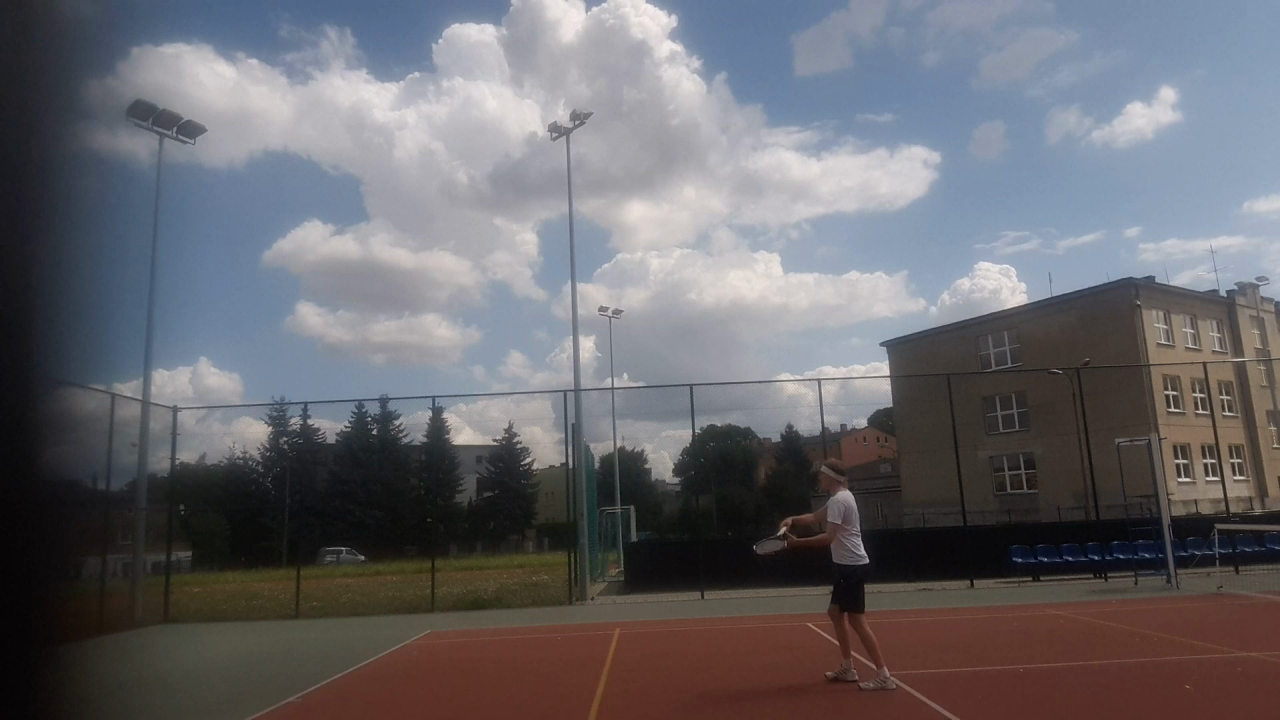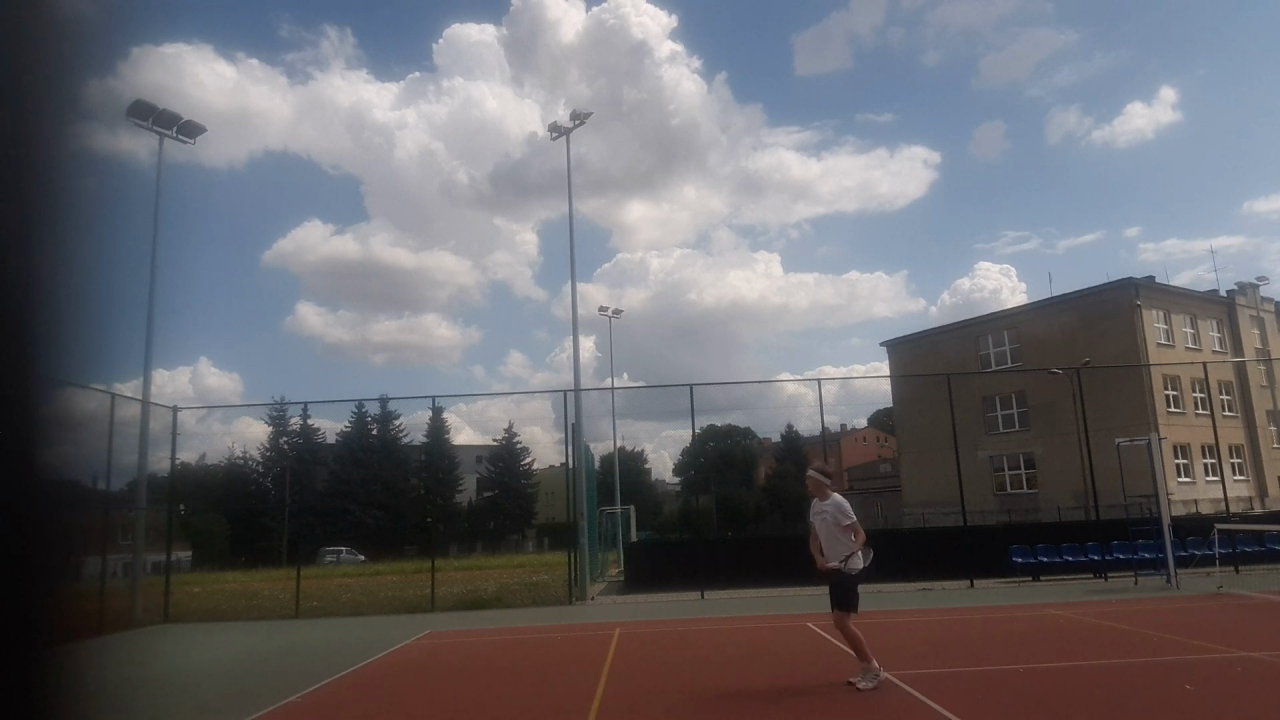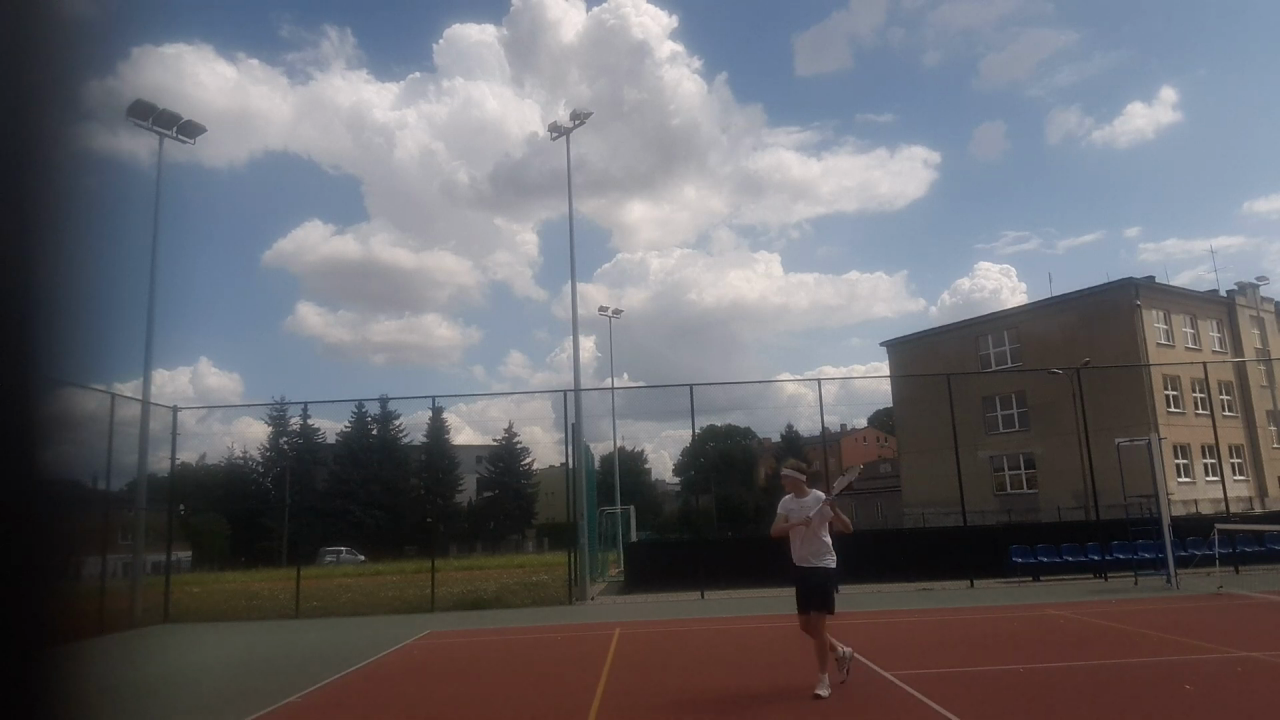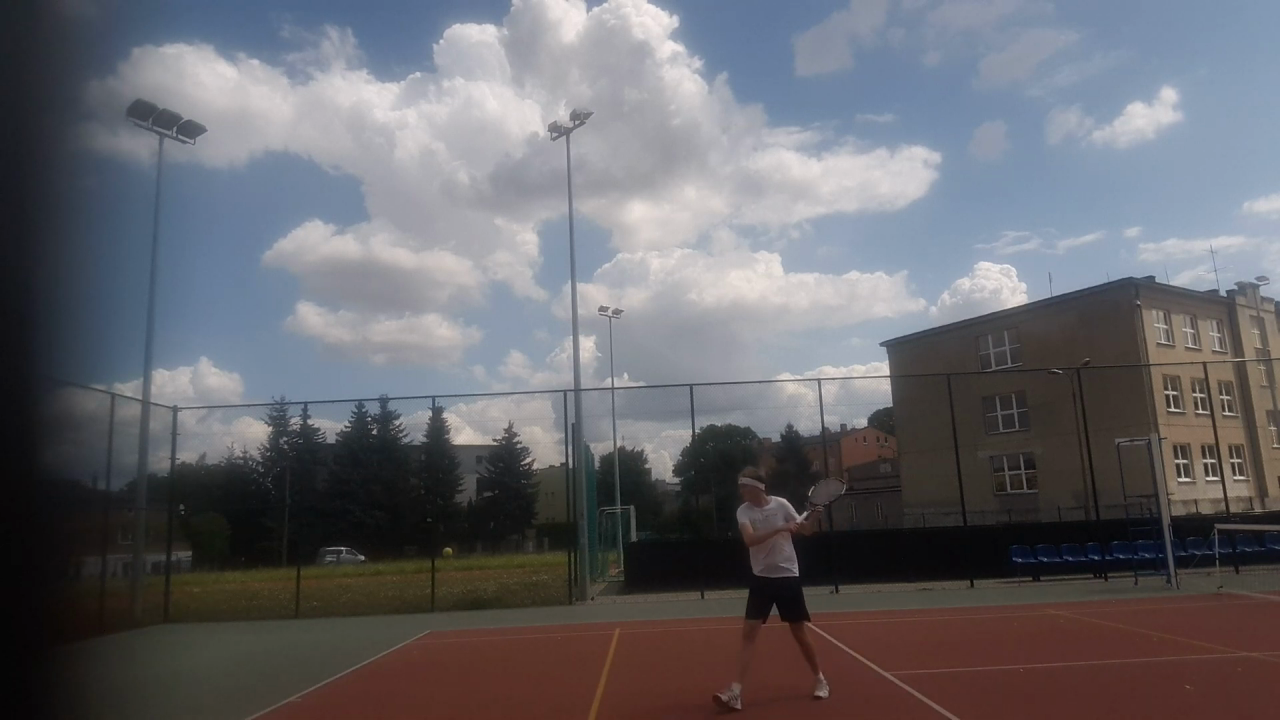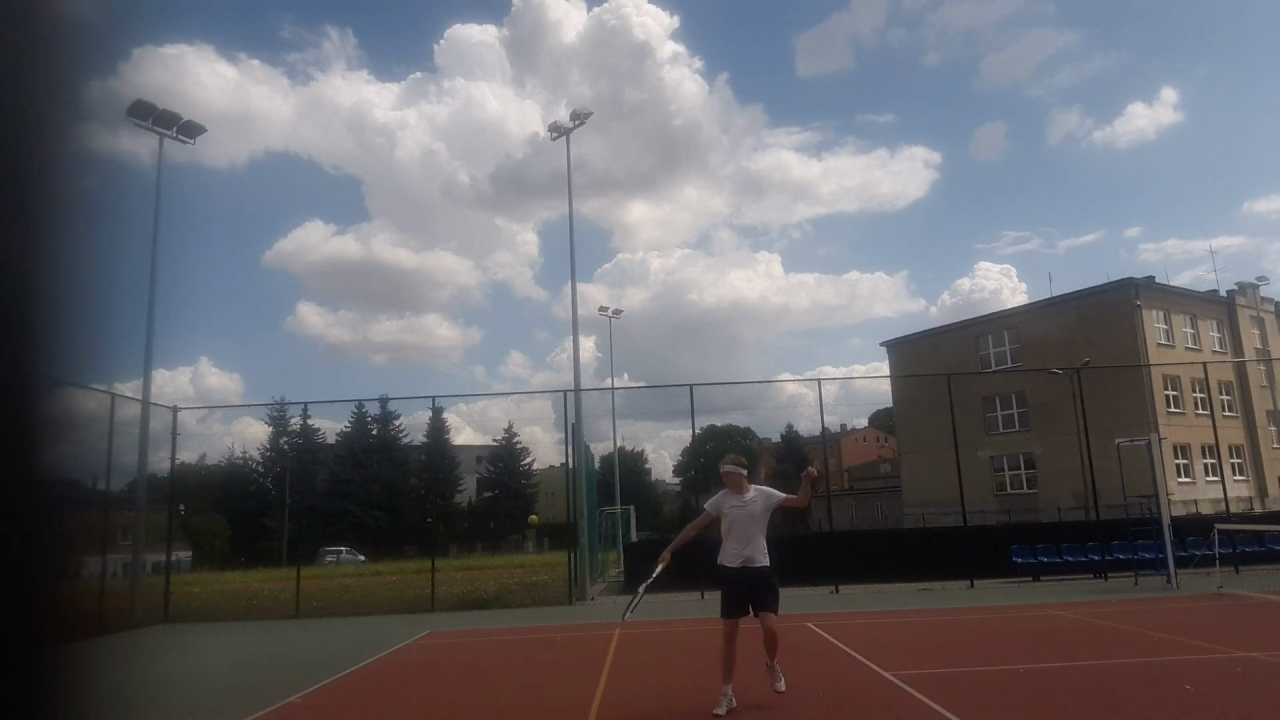
dt=0.4s
person 1, frame 1
left shoulder: (838, 500)
right shoulder: (839, 497)
left elbow: (829, 537)
right elbow: (817, 518)
left wrist: (800, 541)
right wrist: (792, 520)
left hip: (852, 566)
right hip: (847, 566)
left knee: (856, 621)
right knee: (835, 614)
left ankle: (884, 675)
right ankle: (847, 667)
person 1, frame 2
left shoulder: (839, 503)
right shoulder: (815, 505)
left elbow: (860, 534)
right elbow: (814, 539)
left wrist: (853, 555)
right wrist: (819, 558)
left hip: (850, 568)
right hip: (834, 569)
left knee: (841, 622)
right knee: (842, 622)
left ankle: (873, 669)
right ankle: (868, 668)
person 1, frame 3
left shoulder: (820, 499)
right shoulder: (786, 502)
left elbow: (847, 528)
right elbow: (774, 532)
left wrist: (833, 510)
right wrist: (795, 523)
left hip: (823, 567)
right hip: (802, 568)
left knee: (818, 625)
right knee: (805, 625)
left ankle: (823, 678)
right ankle: (842, 653)
person 1, frame 4
left shoulder: (781, 505)
right shoulder: (743, 511)
left elbow: (806, 530)
right elbow: (749, 538)
left wrist: (813, 518)
right wrist: (779, 529)
left hip: (787, 576)
right hip: (760, 578)
left knee: (799, 633)
right knee: (749, 632)
left ankle: (819, 680)
right ankle: (734, 692)
person 1, frame 5
left shoulder: (764, 494)
right shoulder: (720, 499)
left elbow: (801, 502)
right elbow: (697, 525)
left wrist: (806, 481)
right wrist: (672, 548)
left hip: (760, 568)
right hip: (731, 570)
left knee: (769, 627)
right knee: (729, 632)
left ankle: (773, 664)
right ankle: (727, 695)
